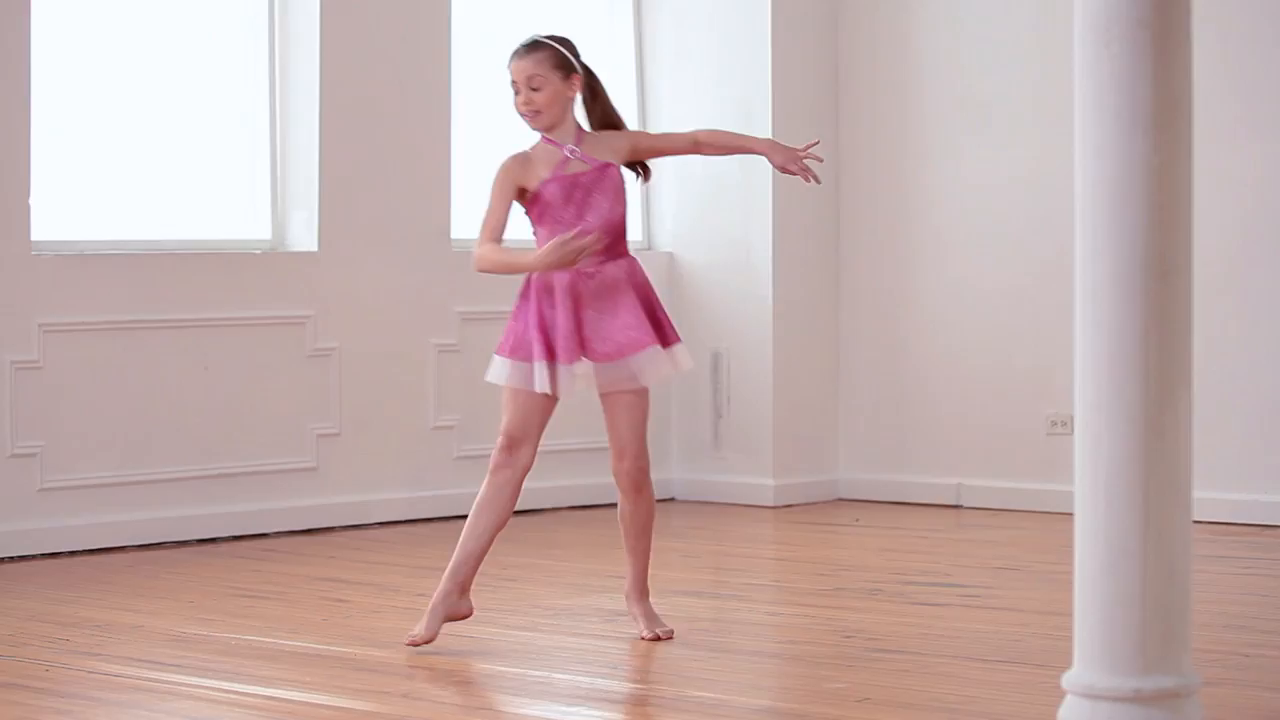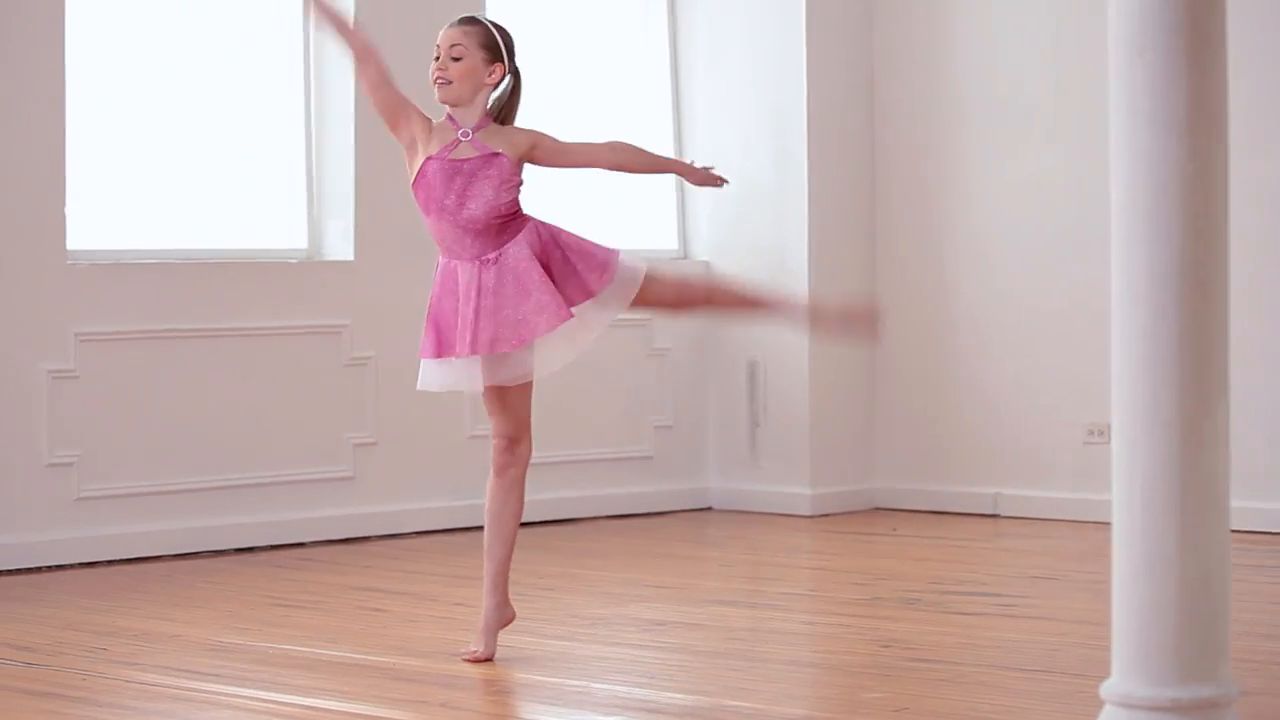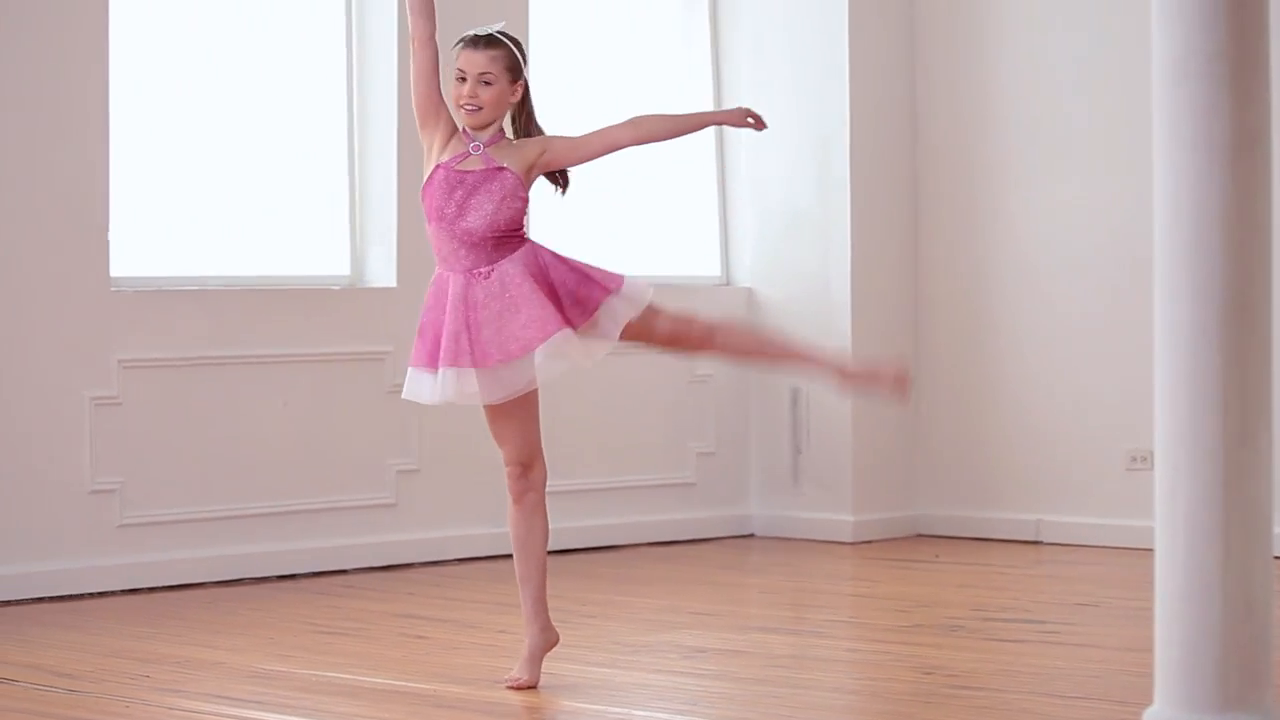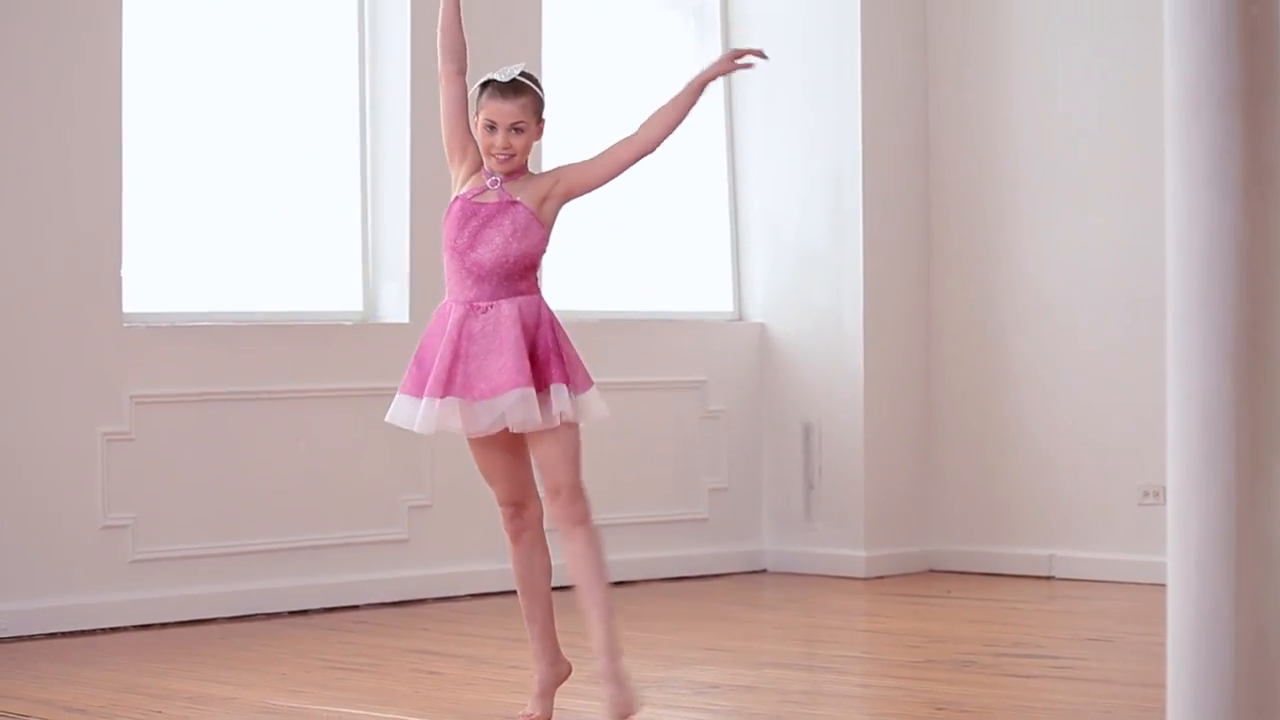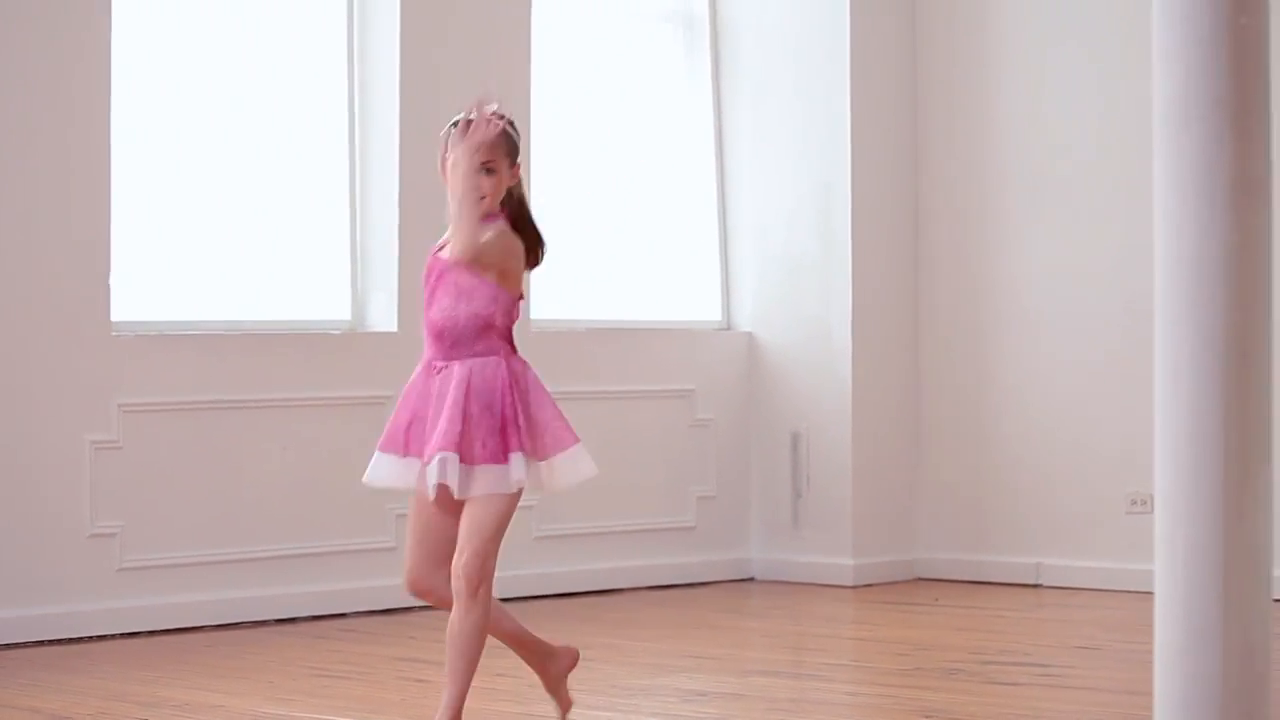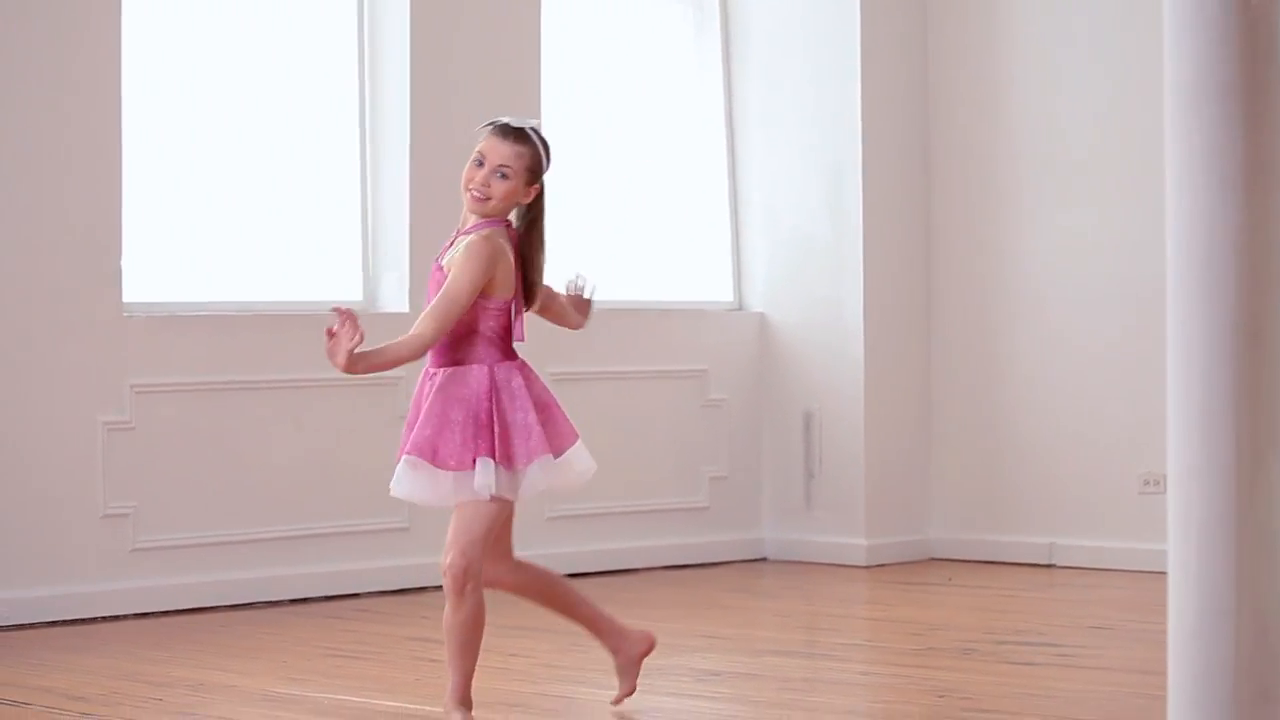
dt=0.4s
person 1, frame 1
left shoulder: (612, 147)
right shoulder: (517, 168)
left elbow: (689, 141)
right elbow: (483, 255)
left wrist: (767, 145)
right wrist: (546, 257)
left hip: (617, 304)
right hip: (550, 313)
left knee: (631, 467)
right knee: (511, 454)
left ankle: (637, 593)
right ankle: (451, 592)
person 1, frame 2
left shoulder: (512, 143)
right shoulder: (416, 135)
left elbow: (602, 152)
right elbow: (374, 70)
left wrist: (678, 167)
left hip: (540, 270)
right hip: (475, 296)
left knee: (678, 292)
right knee: (508, 446)
left ankle: (809, 311)
right ankle: (494, 603)
person 1, frame 3
left shoulder: (531, 150)
right shoulder: (437, 138)
left elbow: (636, 130)
left wrist: (716, 115)
left hip: (538, 293)
right hip: (470, 316)
left knee: (688, 332)
right knee: (522, 473)
left ankle: (837, 367)
right ankle: (537, 628)
person 1, frame 4
left shoulder: (554, 186)
right shoulder: (466, 172)
left elbow: (645, 137)
right elbow: (451, 80)
left wrist: (705, 75)
left hip: (528, 347)
right hip: (467, 349)
left knee: (564, 504)
right knee: (517, 511)
left ankle: (609, 662)
right ankle: (548, 657)
person 1, frame 5
left shoulder: (502, 240)
right shoulder: (462, 230)
left elbow: (471, 253)
left wrist: (482, 146)
left hip: (493, 409)
right hip: (442, 406)
left knee: (470, 572)
right knee: (425, 576)
right ankle: (546, 656)
person 1, frame 6
left shoulder: (483, 246)
right shoulder: (501, 245)
left elbow: (427, 336)
right elbow: (573, 318)
right wrist: (566, 300)
left hip: (488, 410)
right hip: (458, 408)
left knee: (459, 568)
right knee: (497, 568)
right ankle: (622, 639)
